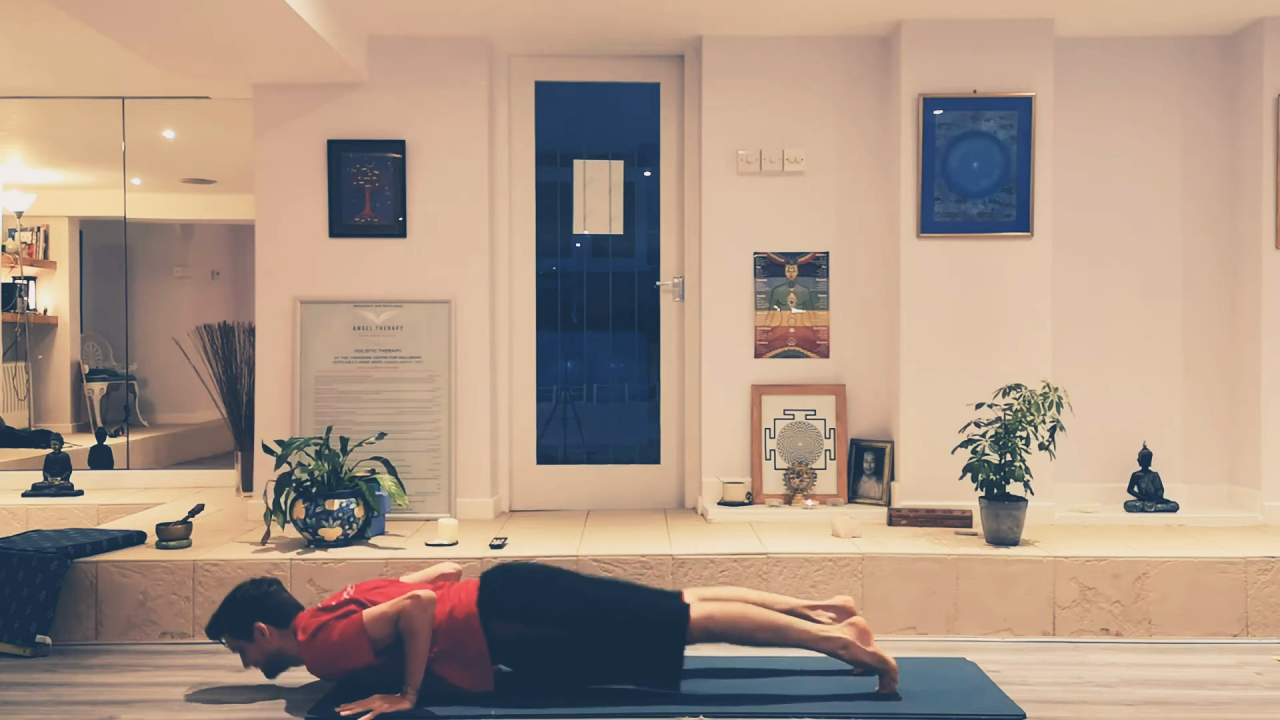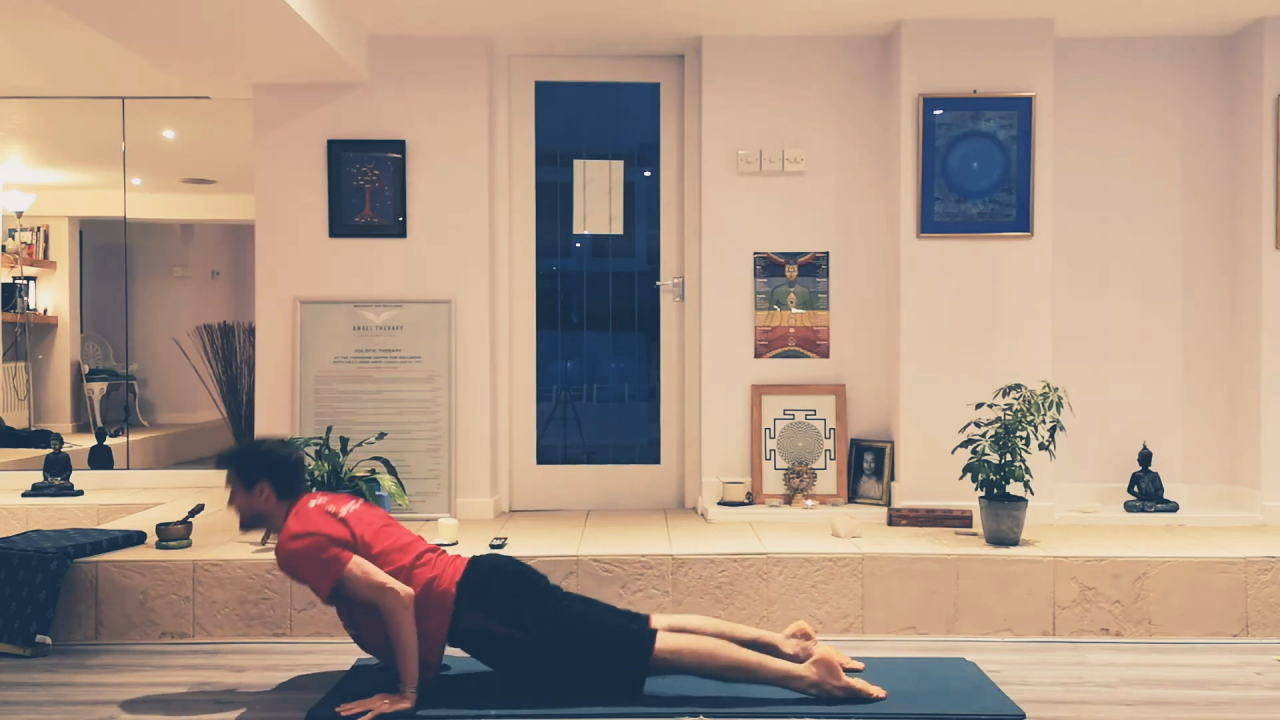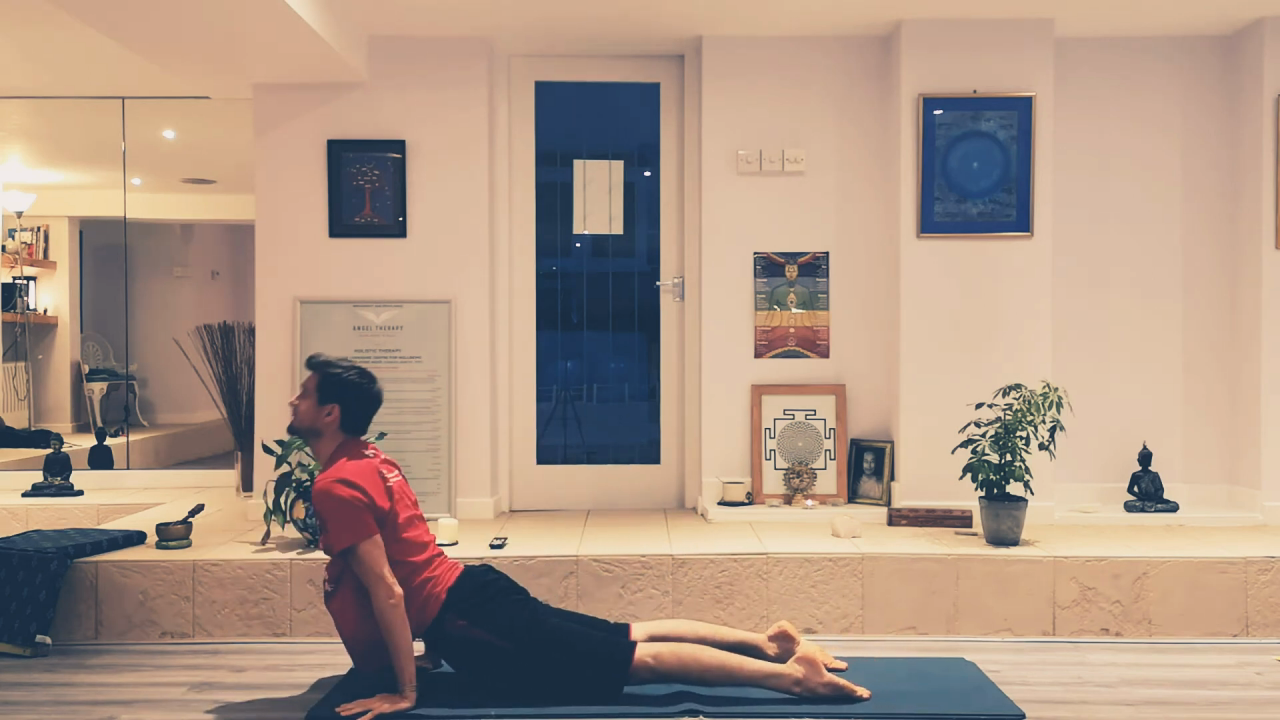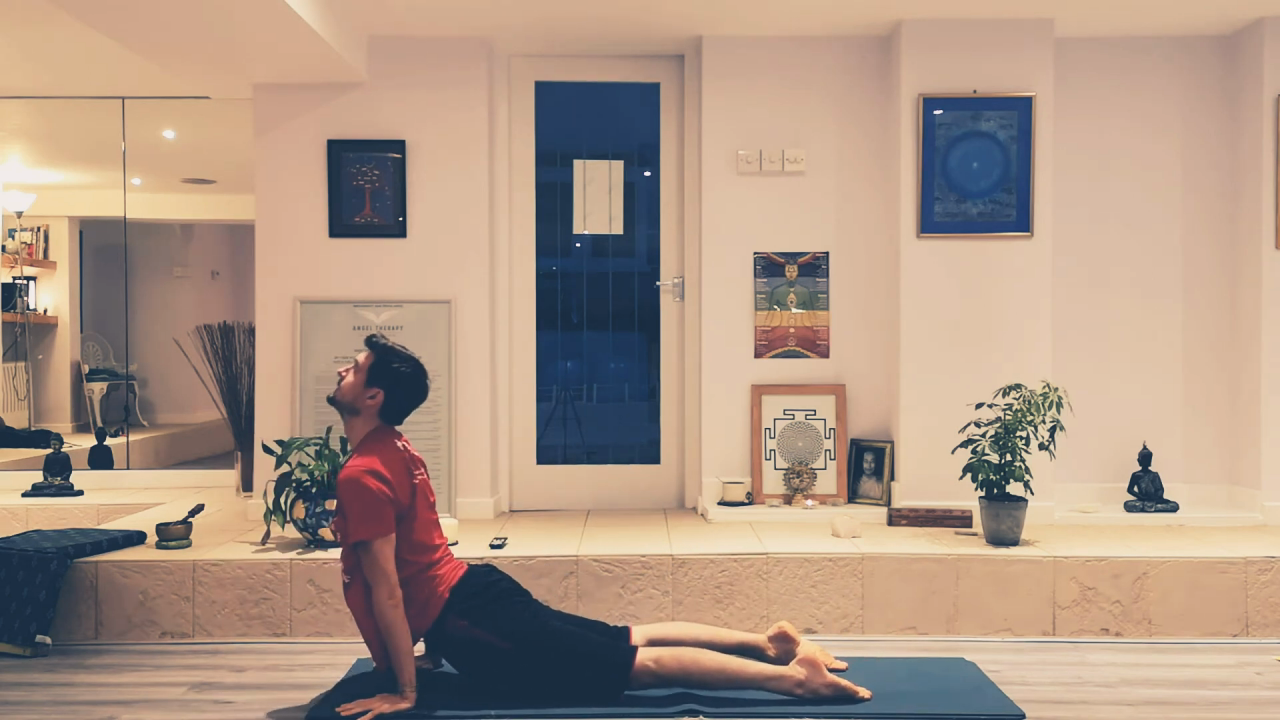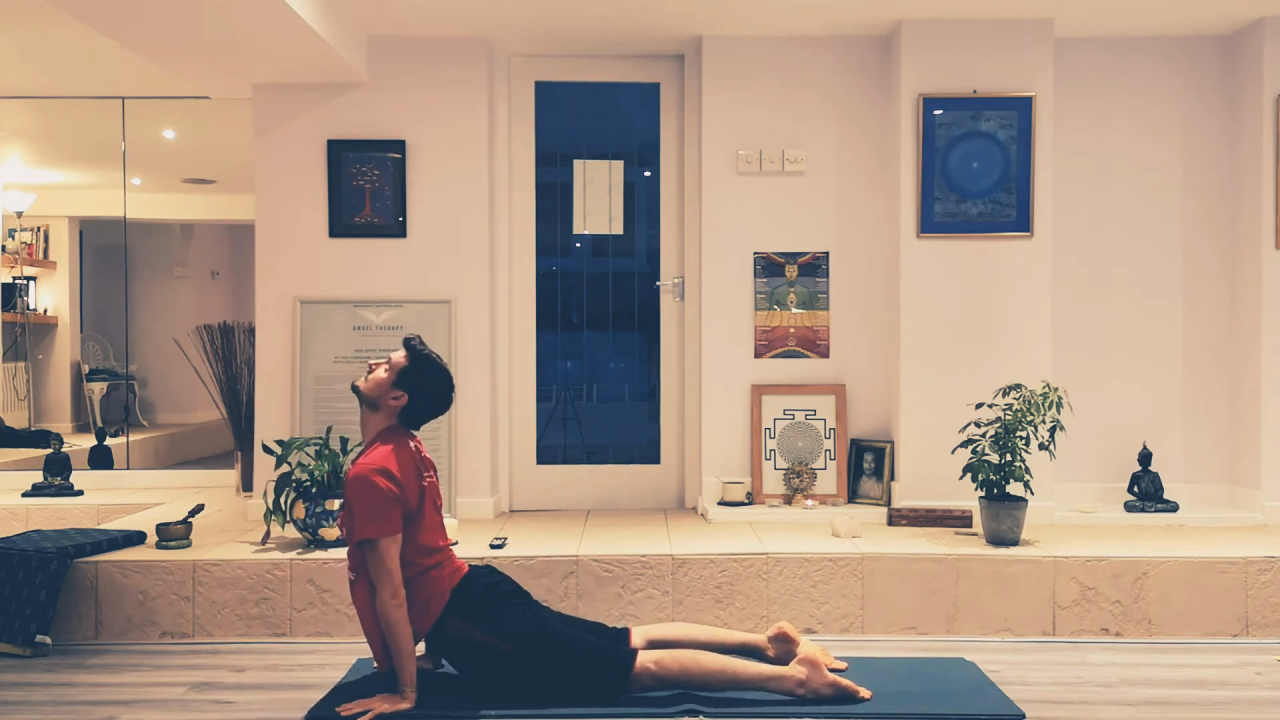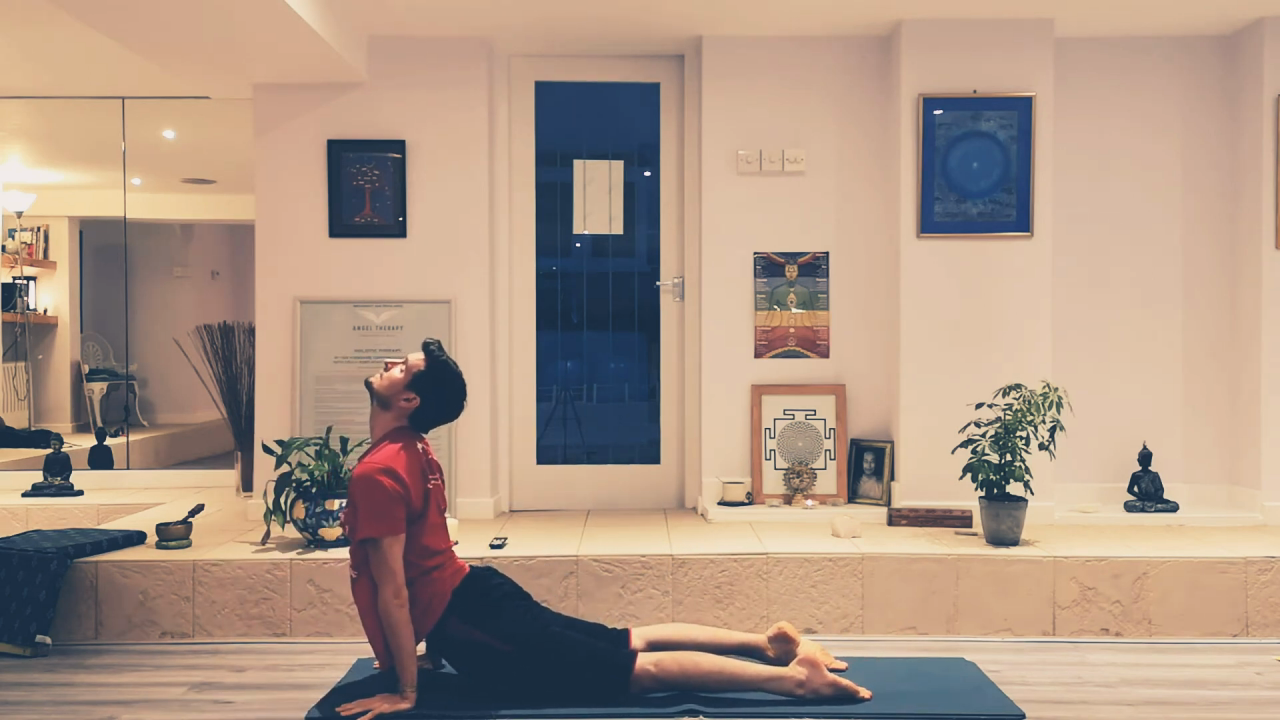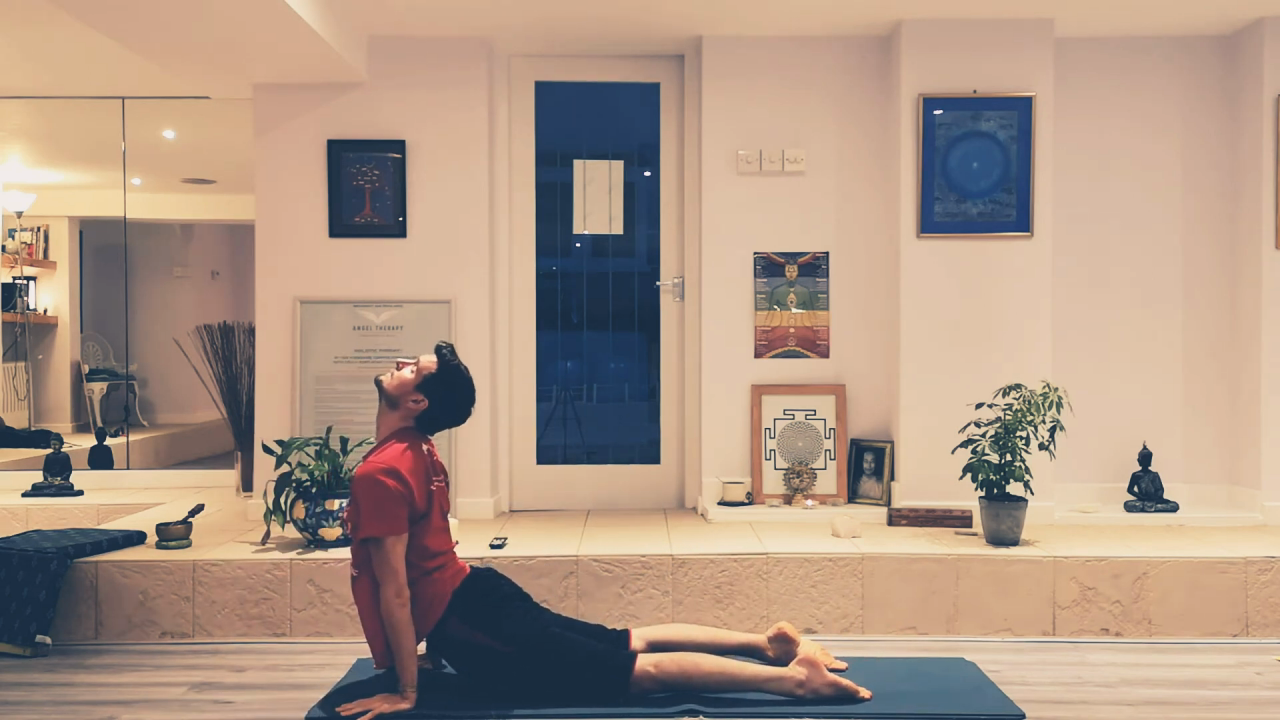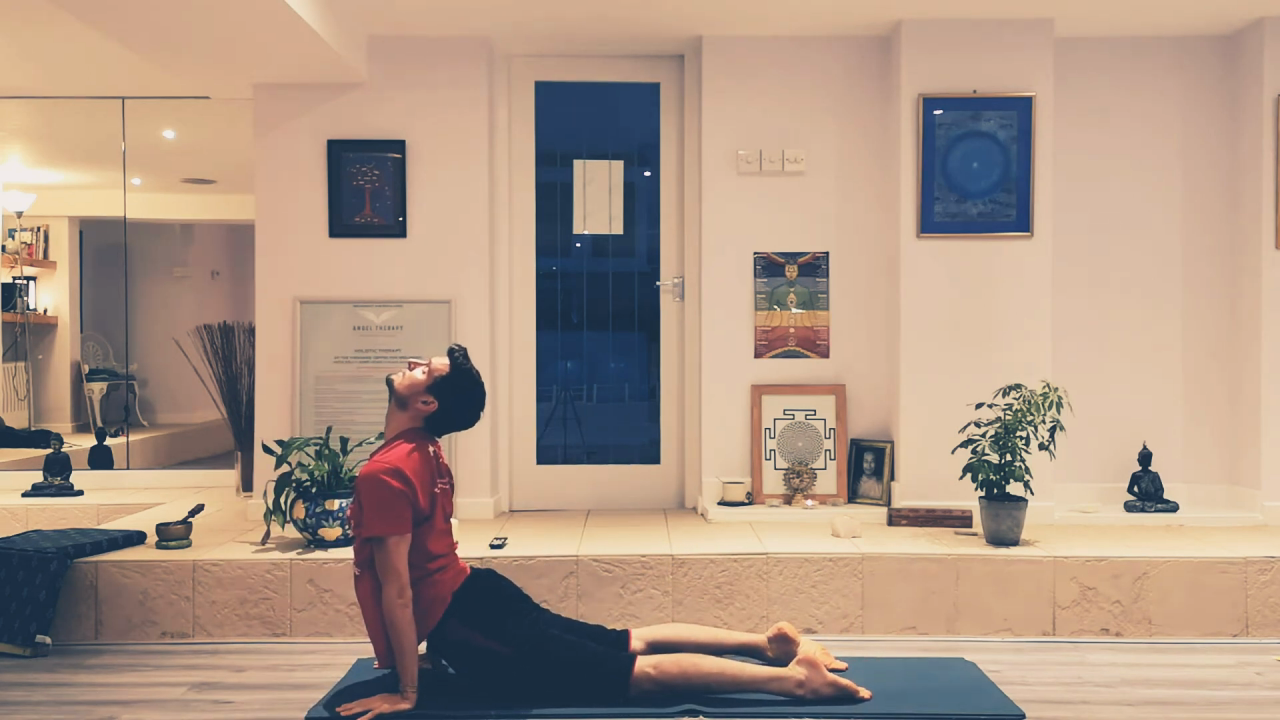
dt=0.3s
person 1, frame 1
left shoulder: (321, 643)
right shoulder: (339, 610)
left elbow: (418, 604)
right elbow: (446, 572)
right wrist: (425, 654)
left hip: (505, 616)
right hip: (506, 591)
left knee: (685, 620)
right knee: (683, 607)
left ankle: (838, 639)
right ankle: (824, 612)
person 1, frame 2
left shoulder: (297, 539)
right shoulder: (330, 504)
left elbow: (396, 596)
right wrist: (428, 652)
left hip: (479, 604)
right hip: (486, 578)
left knee: (646, 652)
right knee: (650, 630)
right ankle: (782, 641)
person 1, frame 3
left shoulder: (335, 488)
right shoulder: (373, 462)
left elbow: (386, 593)
right wrist: (430, 647)
left hip: (464, 618)
right hip: (473, 589)
left knee: (637, 661)
right knee: (635, 638)
right ankle: (765, 643)
person 1, frame 4
left shoulder: (361, 474)
right shoulder: (395, 449)
left elbow: (386, 590)
right wrist: (432, 644)
left hip: (466, 619)
right hip: (472, 591)
left knee: (639, 665)
right knee: (632, 639)
right ankle: (765, 642)
person 1, frame 5
left shoulder: (370, 473)
right shoulder: (406, 450)
left elbow: (389, 590)
right wrist: (434, 647)
left hip: (467, 621)
right hip: (475, 594)
left knee: (638, 667)
right knee: (633, 641)
left ankle: (794, 677)
right ankle: (765, 643)
person 1, frame 6
left shoulder: (375, 473)
right shoulder: (413, 452)
left elbow: (391, 590)
right wrist: (433, 648)
left hip: (464, 622)
right hip: (473, 596)
left knee: (638, 670)
right knee: (632, 641)
right ankle: (765, 643)
person 1, frame 7
left shoulder: (379, 473)
right shoulder: (418, 453)
left elbow: (394, 590)
right wrist: (435, 648)
left hip: (466, 622)
right hip: (474, 598)
left knee: (638, 671)
right knee: (632, 642)
right ankle: (765, 643)
person 1, frame 8
left shoulder: (383, 472)
right shoulder: (424, 454)
left elbow: (397, 589)
right wrist: (433, 647)
left hip: (462, 624)
right hip: (473, 599)
left knee: (639, 672)
right knee: (633, 643)
right ankle: (765, 643)
